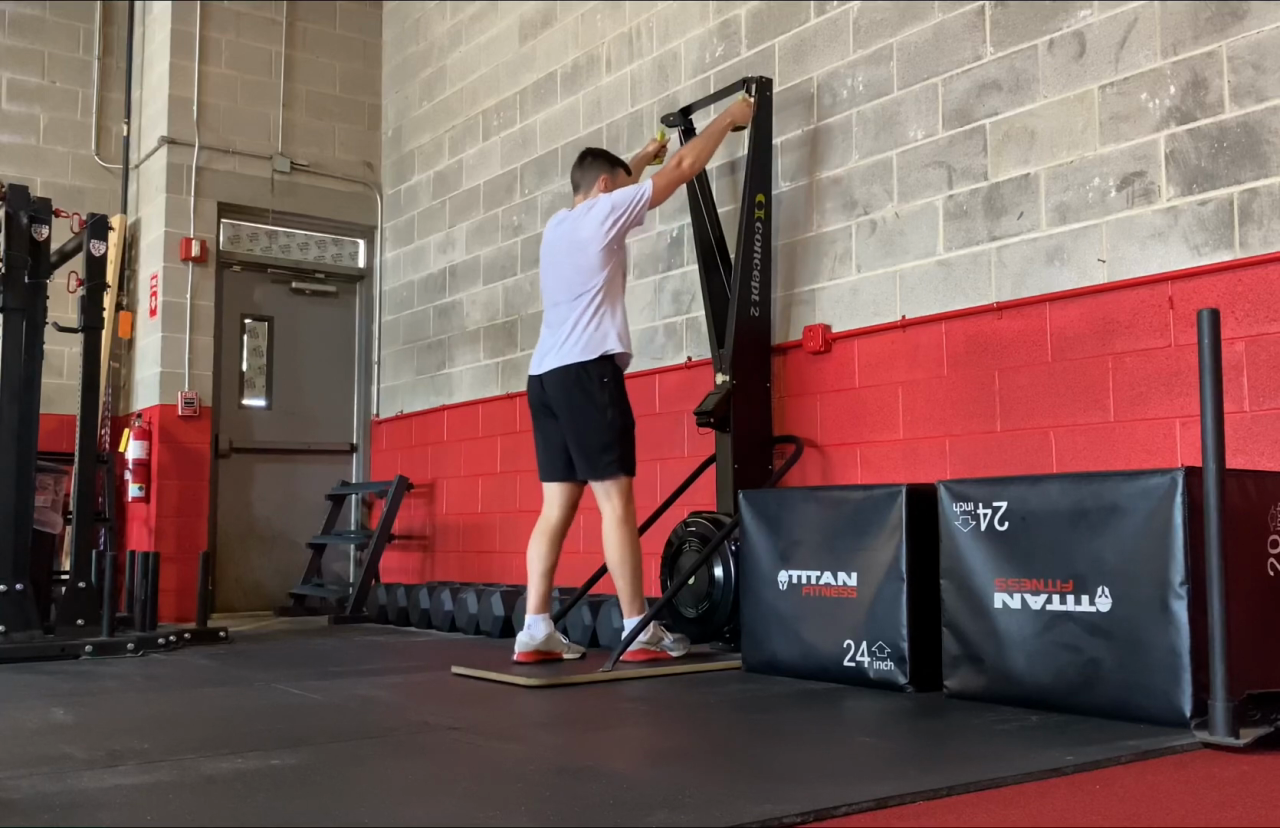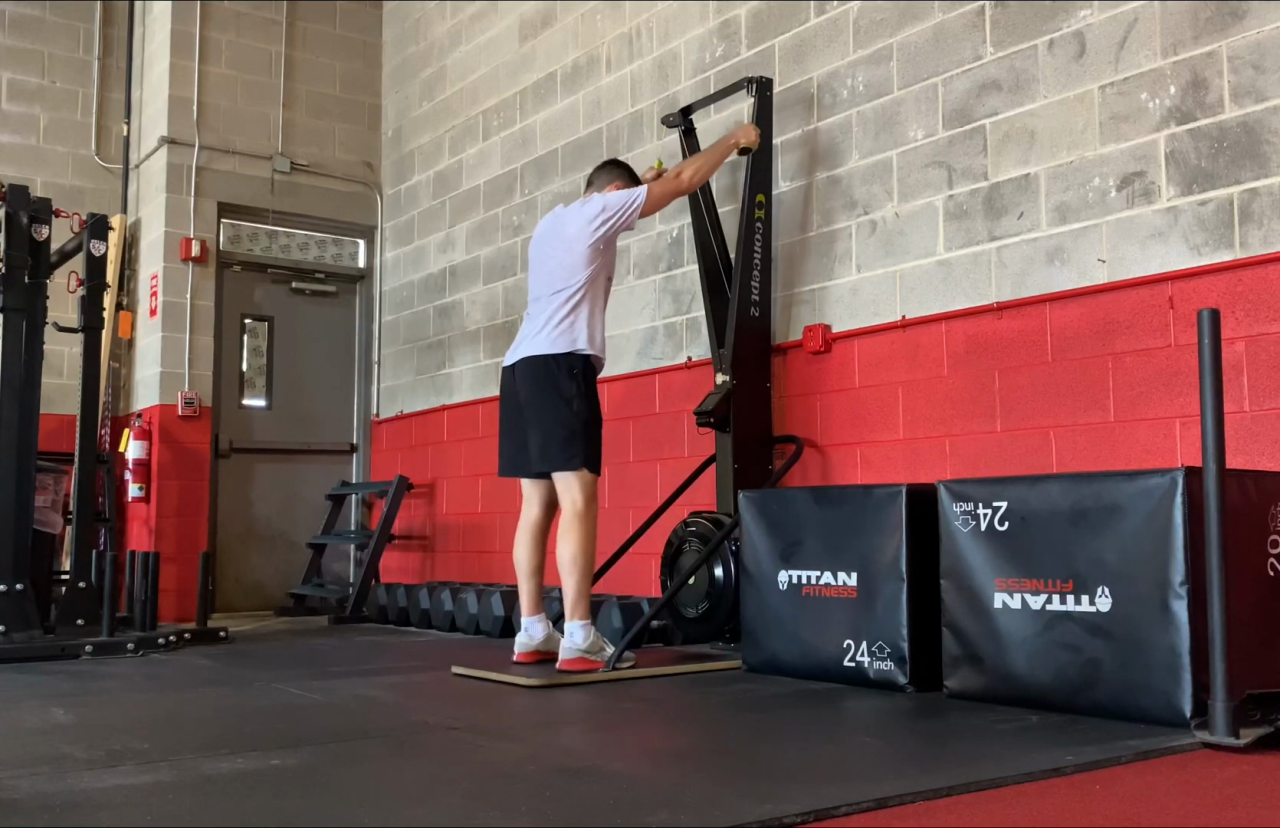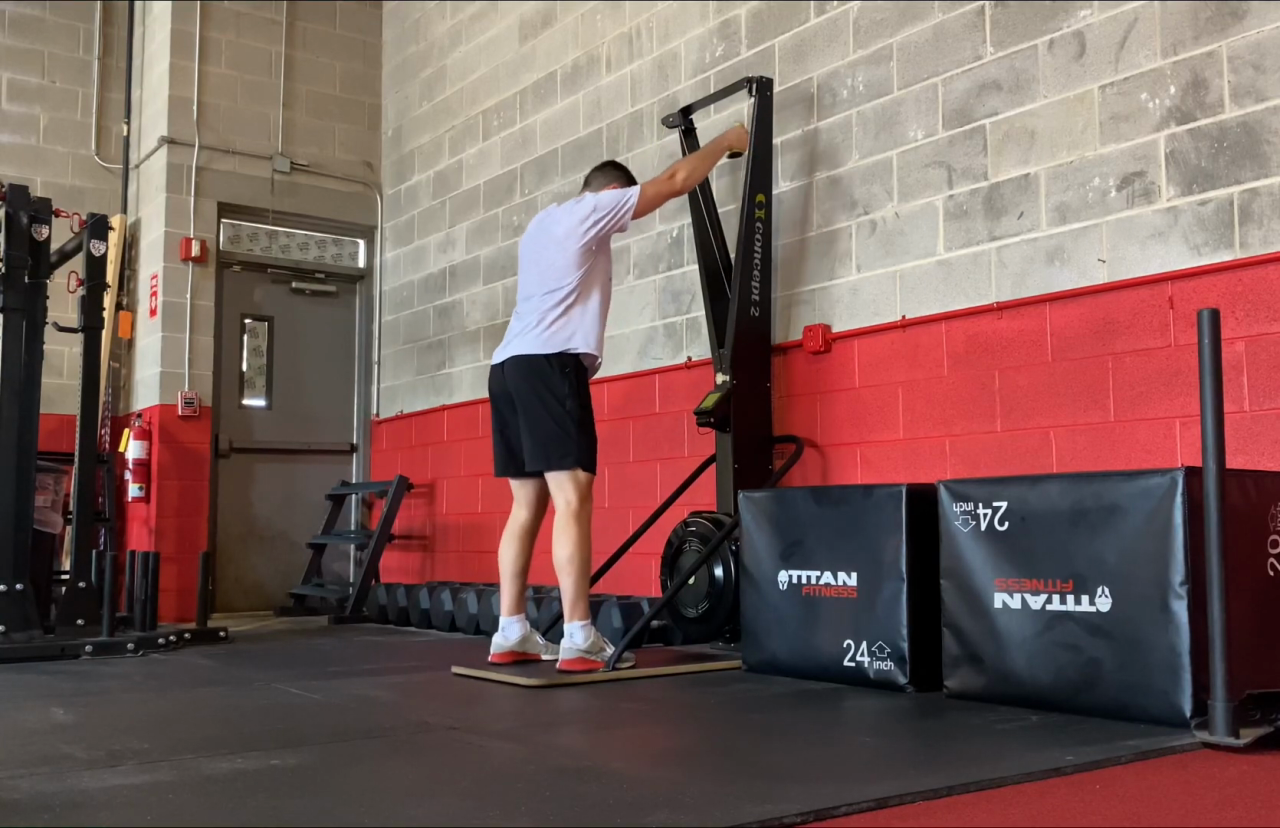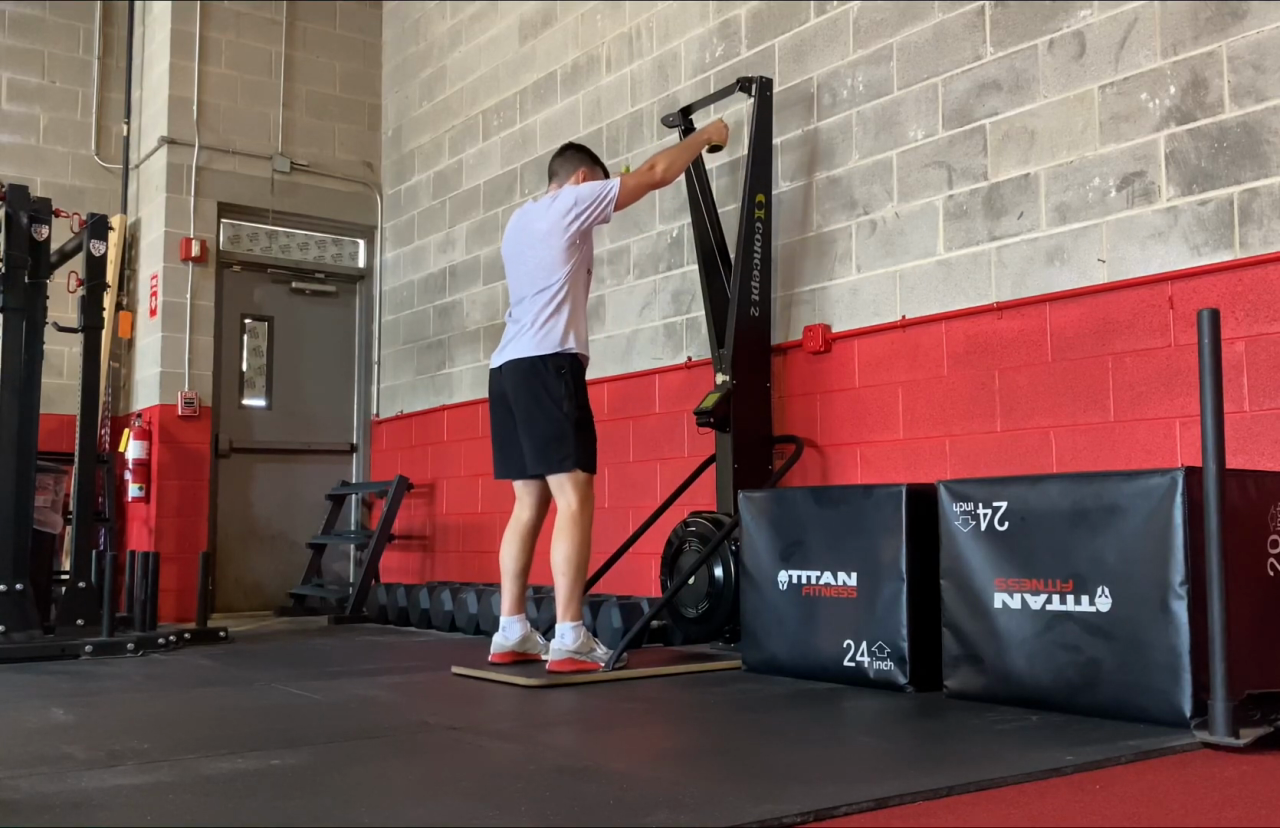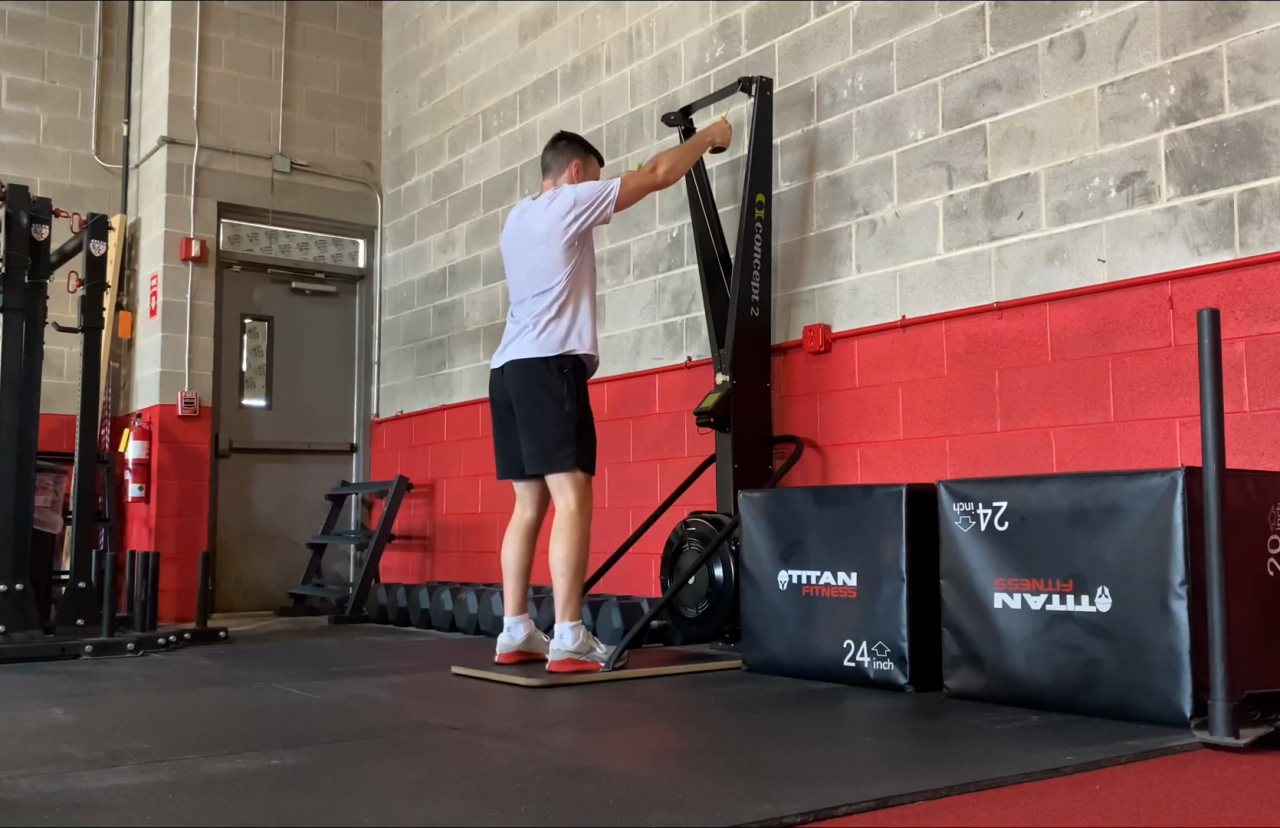
dt=0.5s
person 1, frame 1
left shoulder: (557, 226)
right shoulder: (604, 213)
right elbow: (685, 168)
left wrist: (638, 159)
right wrist: (730, 116)
left hip: (545, 376)
right hip: (587, 371)
left knee: (558, 506)
right knee: (616, 503)
left ankle: (535, 629)
right ankle: (640, 631)
person 1, frame 2
left shoulder: (552, 221)
right shoulder: (599, 209)
right elbow: (683, 180)
left wrist: (641, 180)
right wrist: (735, 139)
left hip: (520, 366)
right hip: (558, 363)
left knee: (538, 504)
right knee: (577, 500)
left ankle: (533, 631)
right ankle: (579, 638)
person 1, frame 3
left shoulder: (544, 221)
right shoulder: (591, 209)
right elbow: (675, 181)
right wrist: (729, 140)
left hip: (508, 366)
right hip: (548, 363)
left knee: (528, 505)
right knee: (572, 499)
left ankle: (512, 632)
right ankle: (579, 638)
person 1, frame 4
left shoulder: (521, 218)
right shoulder: (571, 202)
right elbow: (657, 172)
left wrist: (604, 186)
right wrist: (706, 135)
left hip: (508, 369)
right hip: (547, 364)
left knee: (529, 505)
right knee: (573, 500)
left ankle: (512, 632)
right ankle: (570, 640)
person 1, frame 5
left shoulder: (519, 215)
right shoulder: (570, 202)
right elbow: (658, 175)
left wrist: (609, 182)
right wrist: (709, 136)
left hip: (508, 369)
right hip: (549, 365)
left knee: (529, 504)
right knee: (571, 500)
left ankle: (516, 632)
right ankle: (569, 639)
